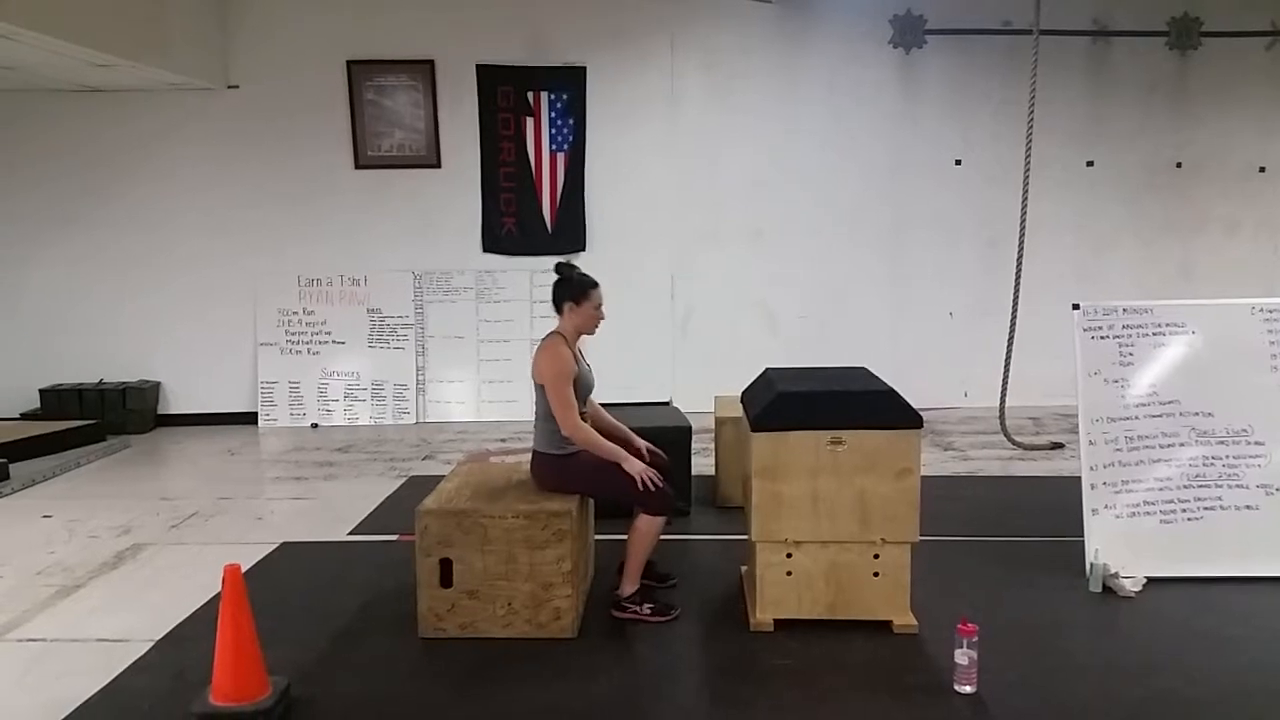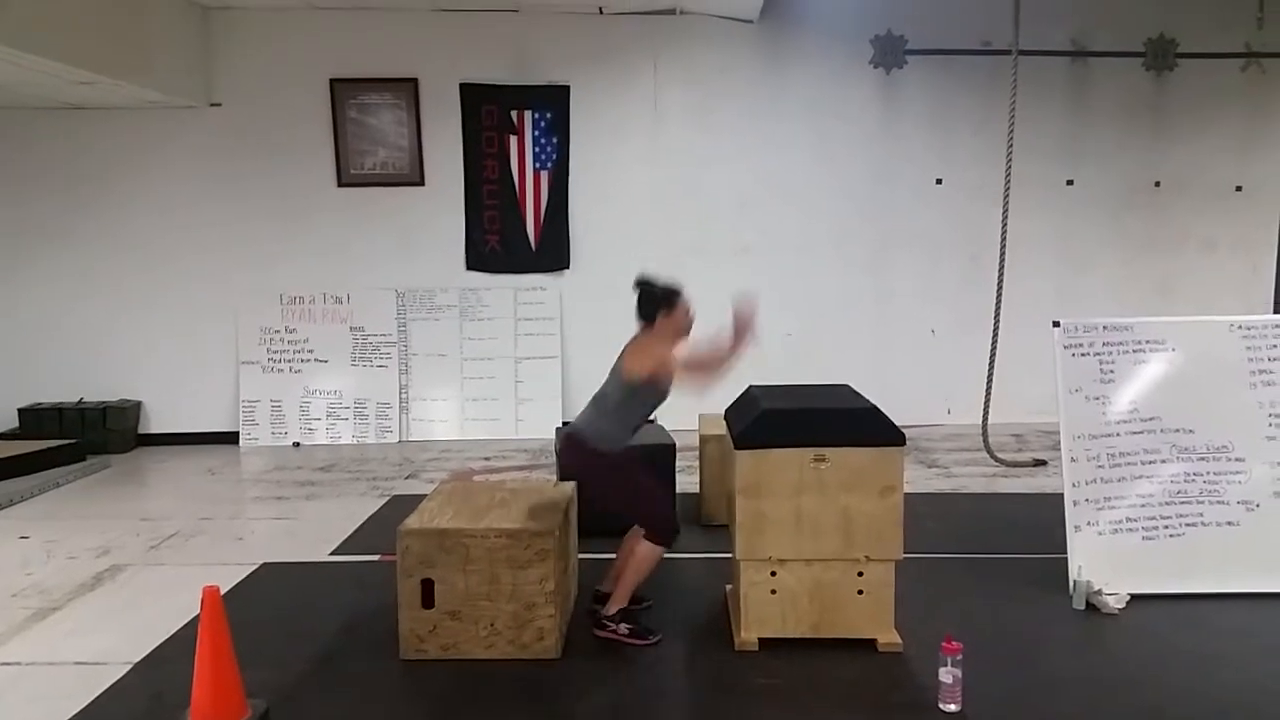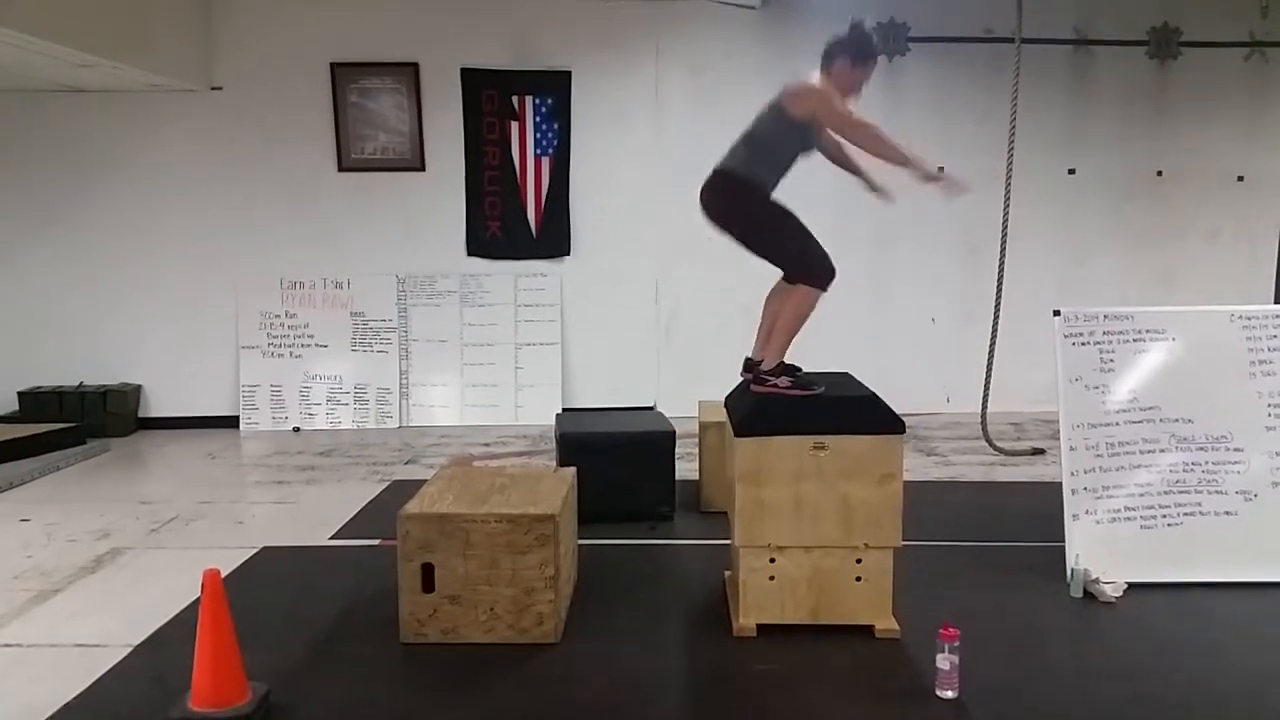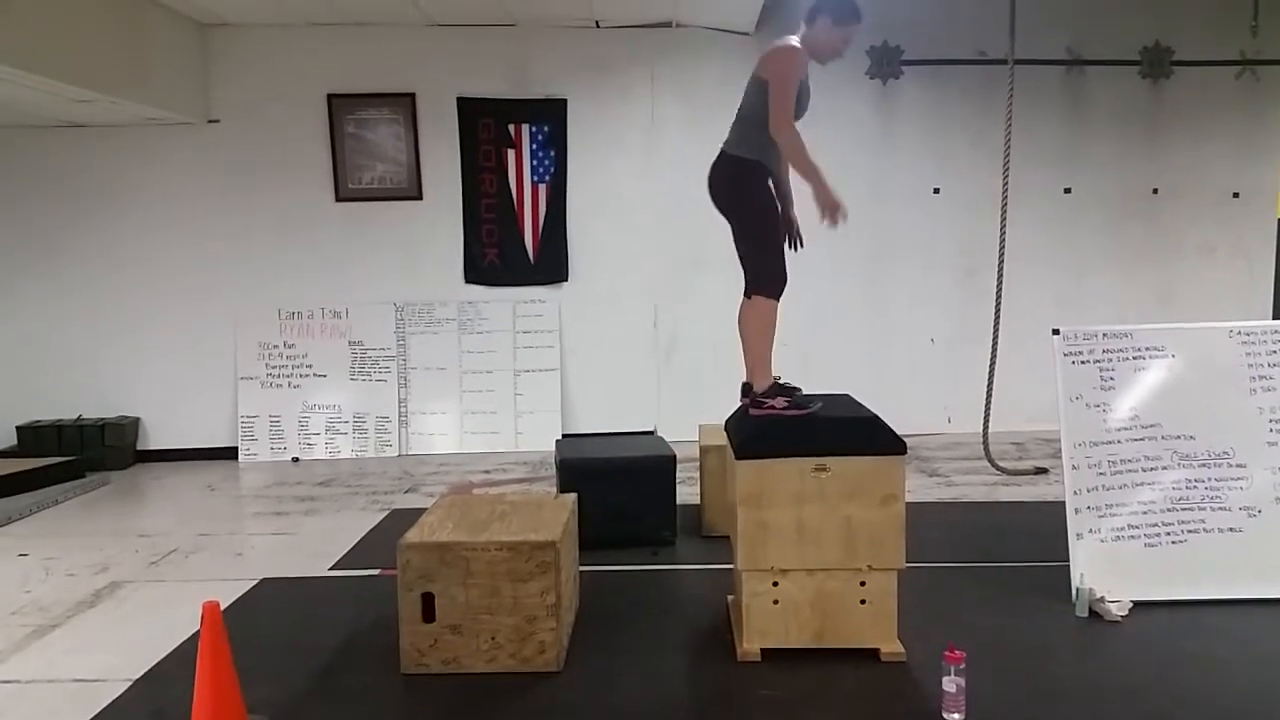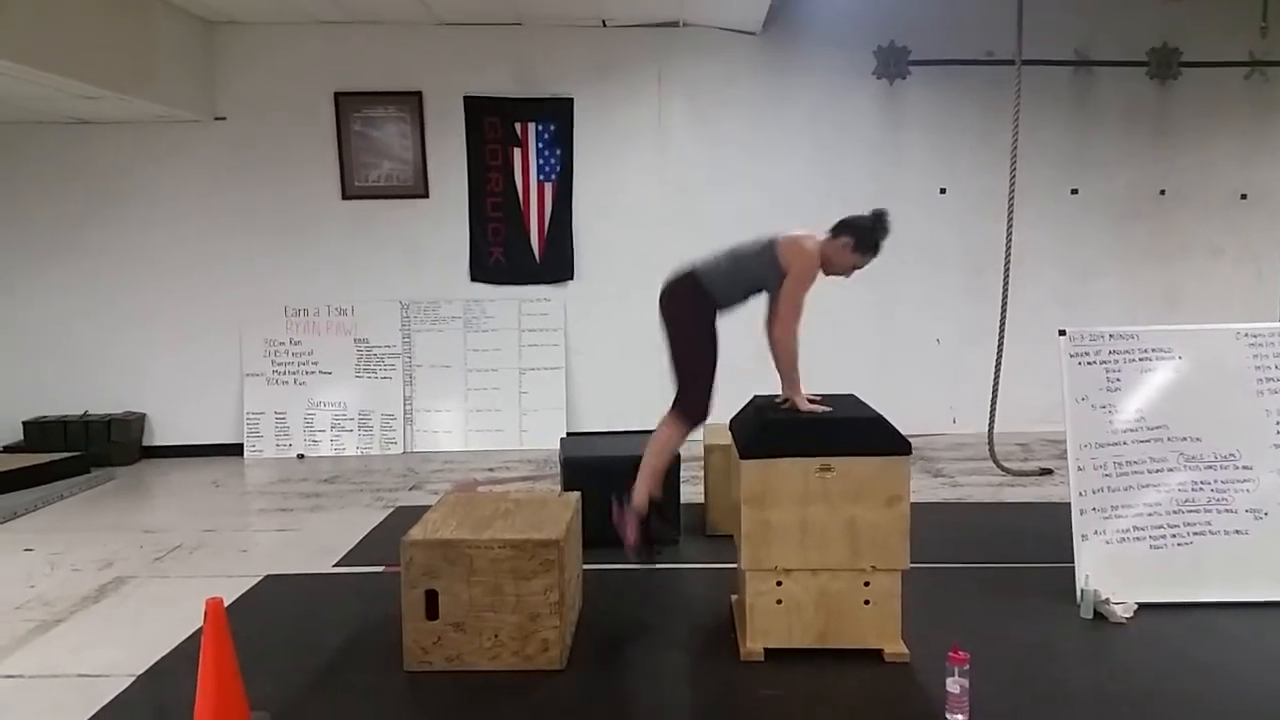
dt=1s
person 1, frame 1
left shoulder: (569, 345)
right shoulder: (555, 353)
left elbow: (587, 406)
right elbow: (572, 426)
left wrist: (632, 438)
right wrist: (625, 459)
left hip: (572, 452)
right hip: (557, 462)
left knee: (658, 468)
right knee: (658, 497)
left ankle: (635, 564)
right ankle: (628, 597)
person 1, frame 2
left shoulder: (647, 345)
right shoulder: (654, 352)
left elbow: (689, 365)
right elbow: (702, 373)
left wrist: (729, 344)
right wrist: (737, 342)
left hip: (586, 448)
right hip: (589, 458)
left knee: (656, 515)
right knee: (664, 526)
left ankle: (608, 591)
right ankle: (611, 616)
person 1, frame 3
left shoulder: (811, 96)
right shoulder: (815, 95)
left elbow: (829, 143)
right elbow: (862, 133)
left wrist: (867, 178)
right wrist: (920, 168)
left hip: (734, 191)
right hip: (731, 194)
left knee: (801, 273)
right knee: (816, 271)
left ankle: (759, 360)
right ankle: (767, 370)
person 1, frame 4
left shoulder: (792, 58)
right shoulder: (790, 55)
left elbow: (778, 137)
right elbow: (780, 128)
left wrist: (785, 207)
right wrist: (821, 188)
left hip: (740, 177)
right hip: (741, 176)
left knee: (763, 280)
right knee: (769, 278)
left ankle: (757, 381)
right ankle: (762, 391)
person 1, frame 5
left shoulder: (804, 246)
right shoulder: (806, 253)
left elbow: (776, 324)
right elbow: (784, 327)
left wrist: (790, 387)
right wrist: (794, 393)
left hip: (689, 295)
right hip: (689, 300)
left knee: (691, 407)
right knee: (693, 405)
left ankle: (636, 506)
right ankle: (637, 508)
